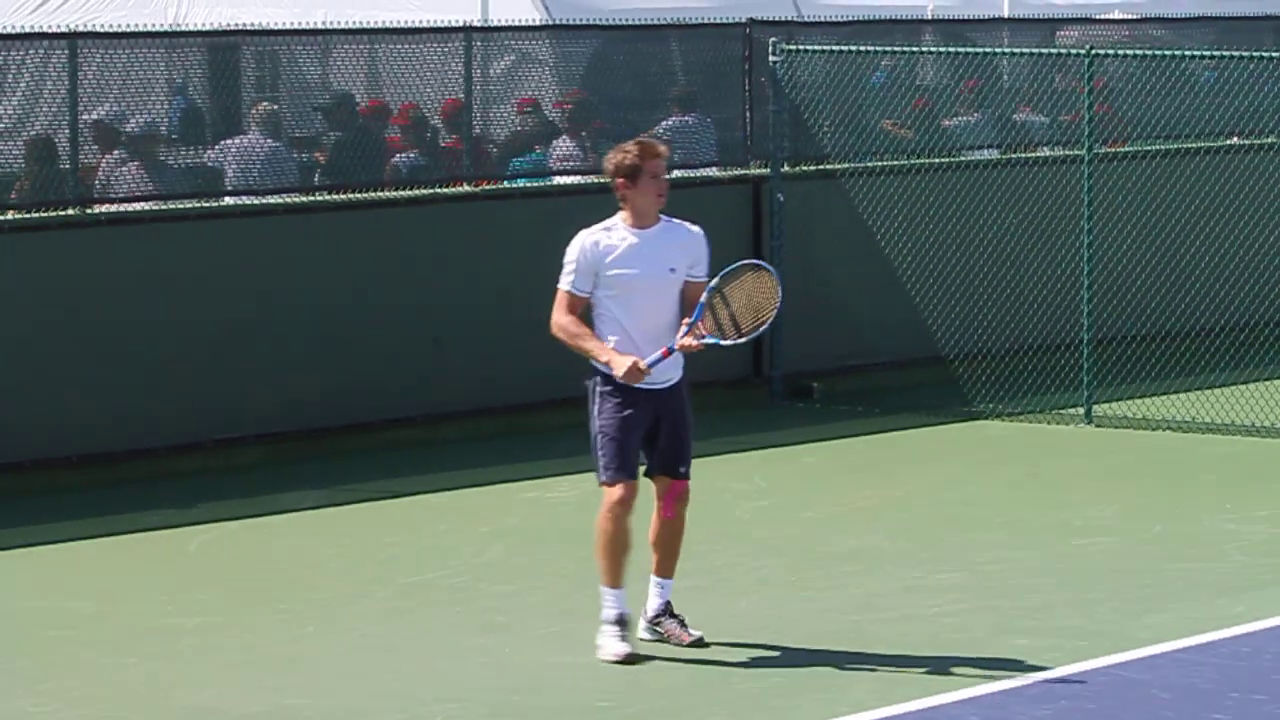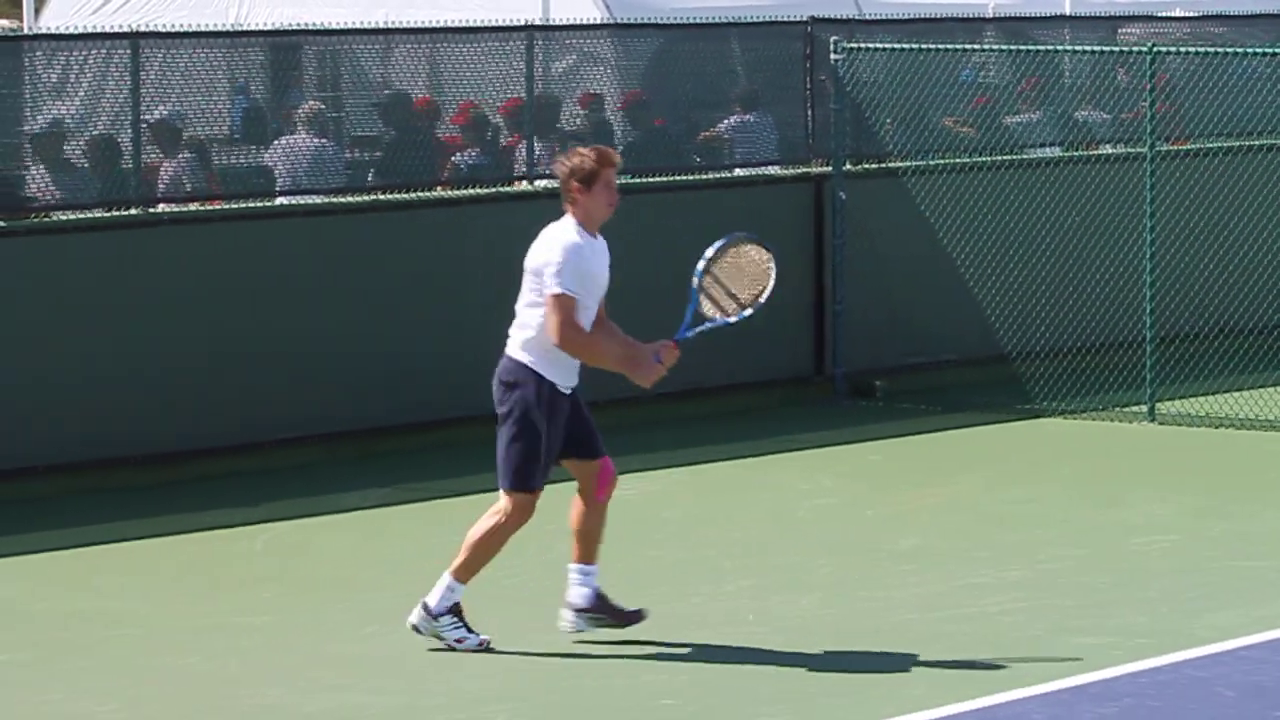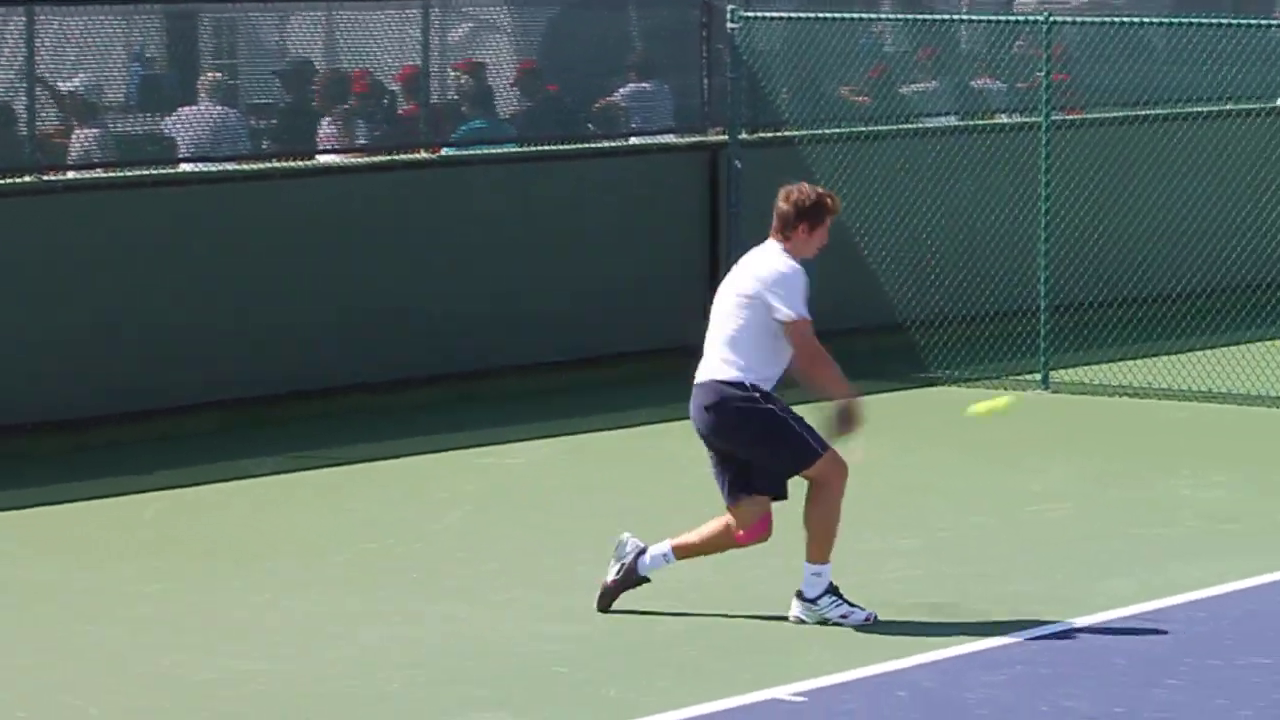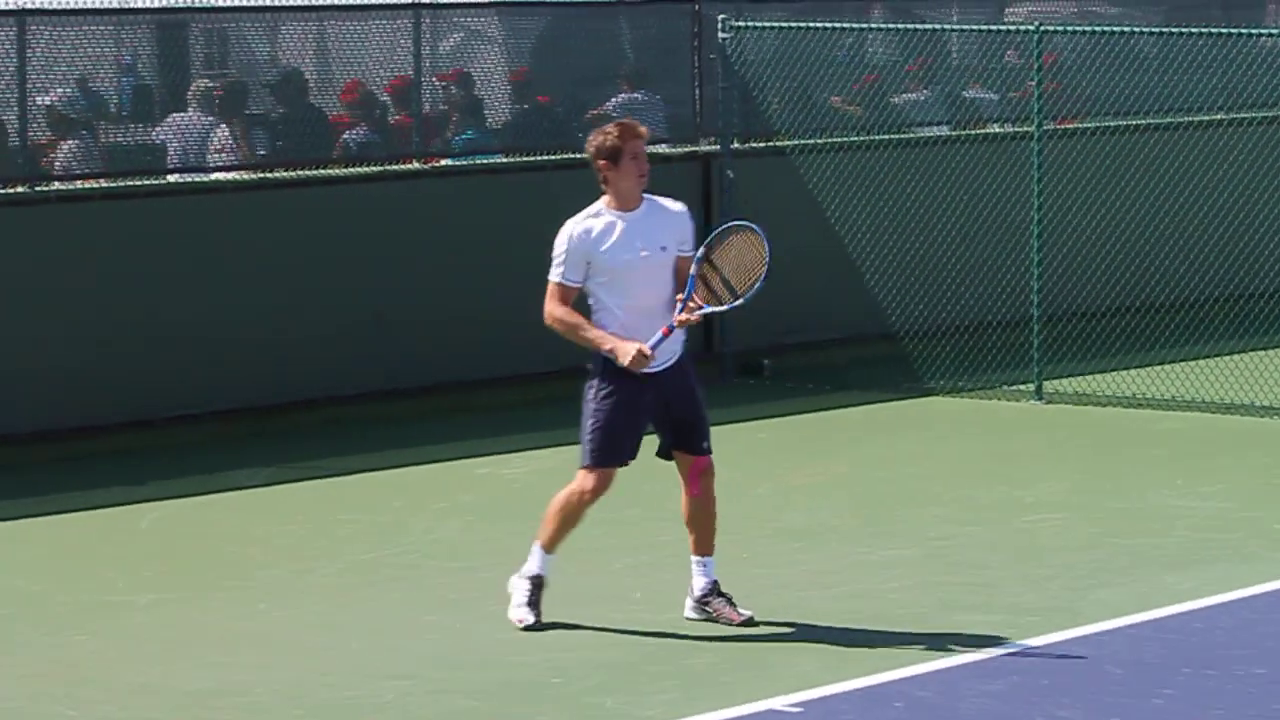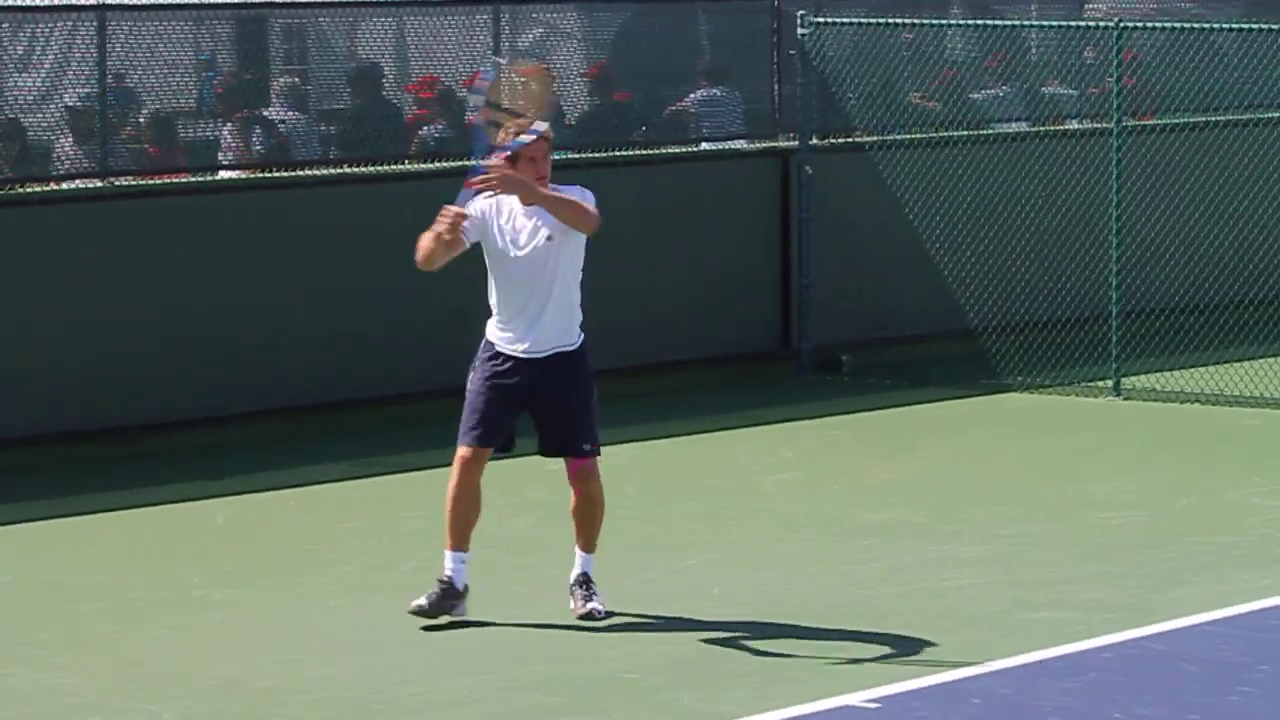
dt=1s
person 1, frame 1
left shoulder: (689, 238)
right shoulder: (591, 244)
left elbow: (698, 304)
right elbow: (562, 320)
left wrist: (693, 332)
right wrist: (610, 357)
left hip: (669, 384)
right hip: (617, 387)
left knee: (675, 494)
right knee: (619, 496)
left ankle: (658, 609)
right ankle: (613, 617)
person 1, frame 2
left shoulder: (595, 246)
right shoulder: (564, 247)
left elbow: (596, 324)
right elbow: (566, 333)
left wrist: (645, 349)
right wrist: (631, 366)
left hip: (557, 385)
right hip: (530, 380)
left knee: (600, 475)
right knee: (518, 504)
left ankle: (583, 599)
right ankle: (438, 607)
person 1, frame 3
left shoulder: (765, 264)
right shoulder: (782, 273)
left elbow: (790, 356)
right elbow: (808, 353)
left wrist: (833, 390)
right wrist: (847, 397)
left hip: (710, 400)
right hip: (735, 396)
left knee: (749, 528)
right knee: (832, 471)
left ankle: (641, 560)
right ankle: (814, 593)
person 1, frame 4
left shoulder: (675, 215)
right shoulder: (579, 232)
left elbow: (691, 281)
right elbow: (555, 310)
left wrist: (692, 306)
right wrist: (613, 345)
left hip: (671, 364)
right hip: (617, 370)
left knee: (700, 472)
right knee: (592, 482)
left ankle: (704, 588)
right ankle: (530, 576)
person 1, frame 5
left shoulder: (571, 199)
right shoulder: (484, 208)
left elbow: (588, 222)
right elbow: (427, 260)
left wrist: (532, 190)
right wrist: (441, 232)
left hip: (562, 356)
right hip: (501, 353)
left knee: (583, 472)
right knee: (468, 460)
left ankle: (584, 576)
right ankle: (453, 580)
